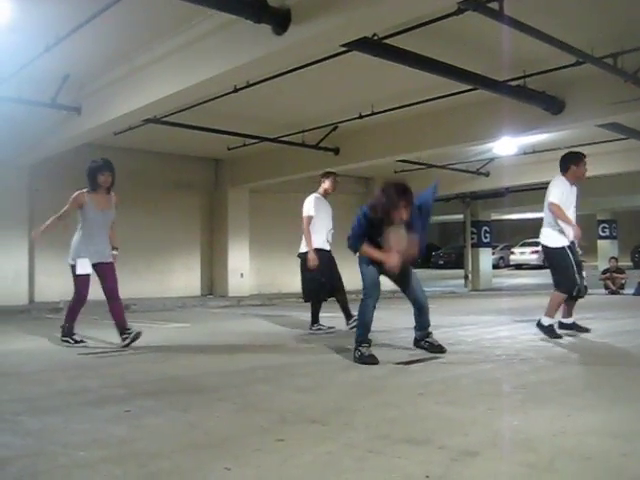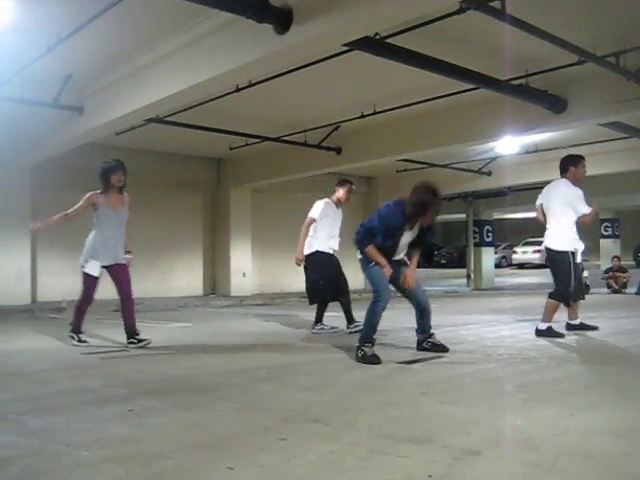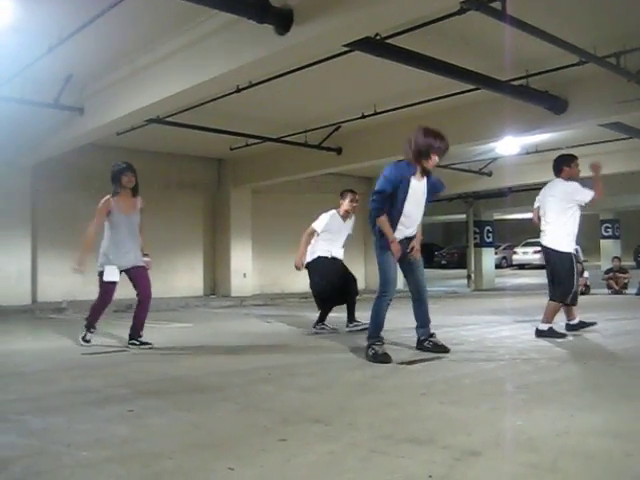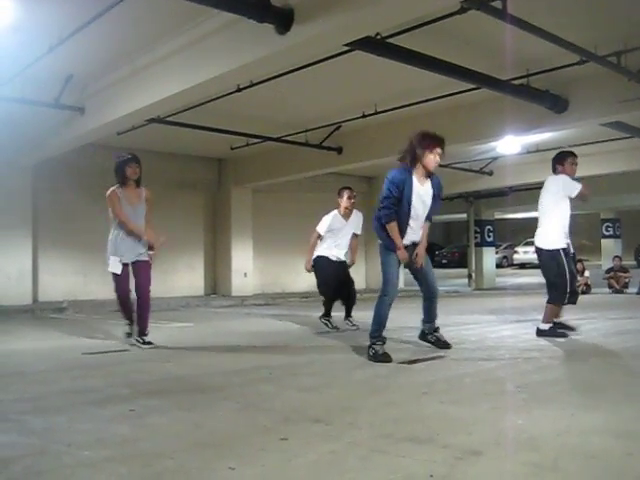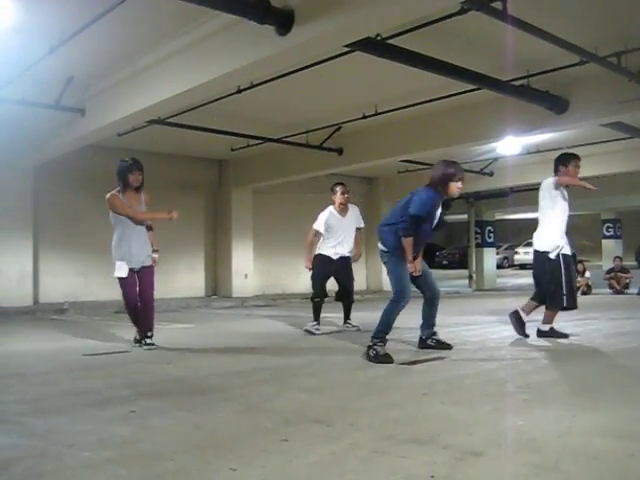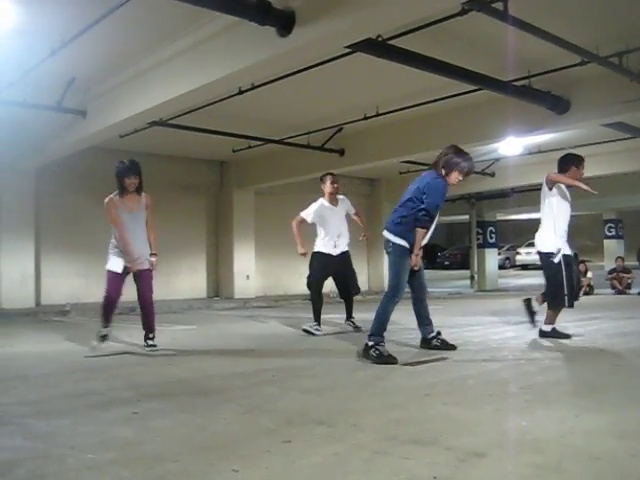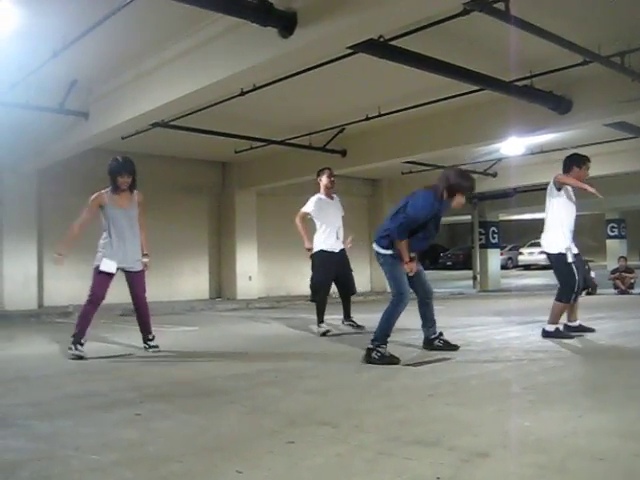
dt=0.2s
person 1, frame 1
left shoulder: (414, 212)
right shoulder: (369, 214)
right elbow: (355, 243)
left wrist: (400, 257)
right wrist: (383, 257)
left hip: (398, 260)
right hip: (372, 258)
left knee: (420, 298)
right knee: (371, 294)
left ankle: (423, 336)
right ankle: (361, 345)
person 1, frame 2
left shoulder: (424, 224)
right shoulder: (390, 213)
right elbow: (362, 238)
left wrist: (411, 268)
right wrist: (383, 264)
left hip: (397, 261)
right hip: (374, 259)
left knee: (422, 301)
right knee: (382, 296)
left ankle: (424, 338)
right ankle: (365, 345)
person 1, frame 3
left shoulder: (430, 180)
right shoulder: (395, 171)
right elbow: (377, 207)
left wrist: (418, 239)
right wrist: (392, 241)
left hip: (409, 241)
right hip: (387, 240)
left knee: (419, 290)
right knee: (387, 289)
left ankle: (425, 337)
right ankle: (374, 343)
person 1, frame 4
left shoulder: (434, 183)
right shoulder: (398, 177)
right elbow: (387, 213)
left wrist: (422, 245)
right wrist: (399, 247)
left hip: (415, 245)
right hip: (392, 244)
left knee: (431, 289)
right knee: (389, 291)
left ankle: (429, 330)
right ankle: (376, 342)
person 1, frame 5
left shoulder: (438, 201)
right shoulder: (426, 196)
right elbow: (407, 228)
left wrist: (418, 258)
right wrist: (409, 260)
left hip: (412, 254)
right hip: (394, 249)
left knee: (433, 293)
right knee: (402, 296)
left ankle: (427, 336)
right ankle: (376, 344)
person 1, frame 6
left shoulder: (430, 179)
right shoulder: (437, 182)
right elbow: (423, 218)
left wrist: (417, 250)
right wrist: (416, 251)
left hip: (407, 242)
right hip: (400, 241)
left knee: (419, 290)
right knee: (396, 291)
left ankle: (429, 335)
right ankle: (373, 343)
person 1, frame 7
left shoulder: (435, 201)
right shoulder: (426, 201)
right elbow: (400, 230)
left wrist: (413, 259)
right wrist: (406, 259)
left hip: (406, 252)
right hip: (389, 250)
left knee: (425, 292)
right knee: (402, 296)
left ankle: (431, 336)
right ankle: (376, 348)
person 2, frame 1
left shoulder: (113, 198)
right shoulder: (82, 197)
right elbow: (61, 216)
left wrist: (114, 248)
right wrist: (42, 229)
left hip: (103, 253)
right hip: (82, 253)
left knee: (112, 293)
right knee: (81, 294)
left ankle: (125, 332)
right ankle: (67, 332)
person 2, frame 2
left shoulder: (126, 199)
right shoulder: (95, 198)
right elbow: (70, 214)
left wrist: (127, 251)
right wrist: (45, 224)
left hip: (116, 256)
right hip: (95, 254)
left knee: (126, 293)
right knee: (88, 295)
left ankle: (132, 336)
right ankle: (75, 331)
person 2, frame 3
left shoulder: (139, 202)
right shoulder: (108, 202)
right elbow: (93, 230)
left wrist: (144, 255)
right wrist: (83, 257)
left hip: (134, 258)
right hip: (111, 258)
left knee: (145, 294)
right knee: (104, 298)
left ankle: (135, 336)
right ankle: (89, 328)
person 2, frame 4
left shoulder: (144, 193)
right shoulder: (113, 194)
right elbow: (125, 221)
left wrist: (151, 246)
right wrist: (149, 236)
left hip: (140, 250)
right hip: (120, 249)
left knee: (143, 291)
right knee: (123, 292)
left ankle: (141, 334)
right ankle: (130, 324)
person 2, frame 5
left shoulder: (143, 197)
right shoulder: (113, 198)
right elbow: (137, 216)
left wrist: (154, 249)
right wrist: (167, 215)
left hip: (144, 254)
right hip: (124, 255)
left knee: (147, 296)
right knee: (130, 298)
left ankle: (147, 335)
right ankle: (139, 330)
person 2, frame 6
left shoulder: (146, 199)
right shoulder: (111, 201)
right elbow: (119, 232)
left wrist: (152, 253)
right wrist: (131, 257)
left hip: (142, 257)
right hip: (119, 255)
left knee: (146, 299)
right knee: (111, 295)
left ankle: (149, 337)
right ankle: (105, 326)
person 2, frame 7
left shoulder: (138, 197)
right shoulder: (101, 198)
right elbow: (80, 223)
left wrist: (145, 254)
right wrist: (63, 248)
left hip: (133, 256)
right hip: (109, 254)
left knee: (140, 300)
right knee: (95, 297)
left ankle: (148, 338)
right ankle: (77, 341)
person 3, frame 1
left shoulder: (570, 184)
right shoulder: (559, 185)
right elbow: (553, 207)
left wrist: (570, 226)
right wrist: (573, 225)
left hip: (564, 241)
right hip: (556, 242)
left knee: (572, 280)
right knee: (570, 281)
left ankle: (567, 320)
right ankle: (546, 321)
person 3, frame 2
left shoulder: (550, 187)
right shoulder: (574, 191)
left elbow: (539, 215)
right elbow: (586, 218)
right wrist: (594, 209)
left hip: (555, 244)
right hip: (563, 245)
left knee: (573, 284)
right knee: (564, 287)
left ankle: (574, 321)
right ankle: (543, 326)
person 3, frame 3
left shoulder: (547, 189)
right shoulder: (571, 188)
left elbow: (535, 216)
right elbow: (597, 196)
right wrist: (597, 174)
left hip: (549, 244)
right hip: (562, 245)
left knee: (567, 285)
right knee: (565, 287)
left ankle: (573, 321)
right ankle: (543, 326)
person 3, frame 4
left shoulder: (551, 185)
right shoulder: (561, 180)
left elbow: (544, 214)
right elbow: (583, 194)
right wrist: (581, 191)
left hip: (545, 243)
right hip: (554, 244)
left knee: (560, 283)
right knee: (563, 284)
left ankle: (554, 320)
right ankle: (544, 326)
person 3, frame 5
left shoulder: (559, 190)
right shoulder: (550, 183)
right elbow: (564, 180)
right wrist: (585, 184)
left hip: (554, 245)
right hip: (551, 246)
left knee: (549, 288)
right knee: (560, 288)
left ankle: (520, 314)
right ankle: (545, 327)
person 3, frame 6
left shoulder: (562, 189)
right shoulder: (552, 185)
right elbow: (551, 176)
right wrist: (580, 184)
left hip: (556, 245)
right hip: (552, 245)
left knee: (559, 288)
right knee: (562, 288)
left ankle: (534, 303)
right ankle: (547, 328)
person 3, frame 7
left shoulder: (567, 189)
right shoulder: (558, 186)
right elbow: (559, 177)
right wrist: (586, 187)
left hip: (564, 243)
right hip: (557, 245)
left knee: (575, 281)
right knee: (572, 283)
left ankle: (572, 323)
right ankle: (551, 327)
person 4, frame 1
left shoulder: (325, 203)
right shoulder: (313, 199)
right elbow: (306, 225)
right wrist: (310, 251)
left hip: (324, 250)
right hip: (315, 250)
left knee: (336, 284)
right knee: (318, 287)
left ankle: (350, 318)
right ankle: (314, 324)
person 4, frame 2
left shoulder: (339, 211)
right shoulder: (323, 204)
right elbow: (306, 225)
right wrist: (300, 250)
left hip: (329, 253)
right hip: (316, 253)
left knee: (341, 286)
right knee: (324, 289)
left ankle: (351, 323)
right ankle: (317, 324)
person 4, frame 3
left shoulder: (351, 219)
right shoulder: (329, 217)
right elbow: (308, 233)
left wrist: (339, 254)
right wrist: (300, 256)
left hip: (333, 259)
right hip: (318, 258)
left knee: (350, 284)
right knee: (331, 291)
left ankle: (351, 321)
right ankle: (319, 323)
person 4, frame 4
left shoulder: (358, 216)
right shoulder: (331, 218)
right elbow: (315, 237)
left wrist: (353, 257)
right wrist: (309, 260)
left hip: (340, 259)
right hip: (323, 257)
left knee: (349, 290)
right knee: (332, 287)
left ankle: (348, 317)
right ankle: (326, 315)
person 4, frame 5
left shoulder: (355, 211)
right shoulder: (326, 215)
left elbow: (359, 229)
right elbow: (312, 236)
left wrist: (358, 249)
right wrist: (308, 259)
left hip: (344, 257)
right hip: (324, 255)
left knee: (348, 290)
right knee: (318, 287)
left ankle: (347, 321)
right ankle: (315, 322)
person 4, frame 6
left shoulder: (343, 201)
right shoulder: (318, 207)
left elbow: (355, 214)
right elbow: (295, 222)
left wrist: (364, 228)
right wrist: (300, 245)
left hip: (342, 252)
right hip: (322, 253)
left knee: (349, 286)
right knee: (315, 285)
left ankle: (349, 318)
right ankle: (316, 323)
person 4, frame 7
left shoulder: (336, 199)
right shoulder: (316, 200)
right elbow: (299, 218)
left wrist: (346, 237)
right wrist: (307, 241)
left hip: (339, 249)
right hip: (323, 250)
left knee: (346, 284)
right knee: (321, 286)
left ankle: (347, 318)
right ankle: (321, 323)
